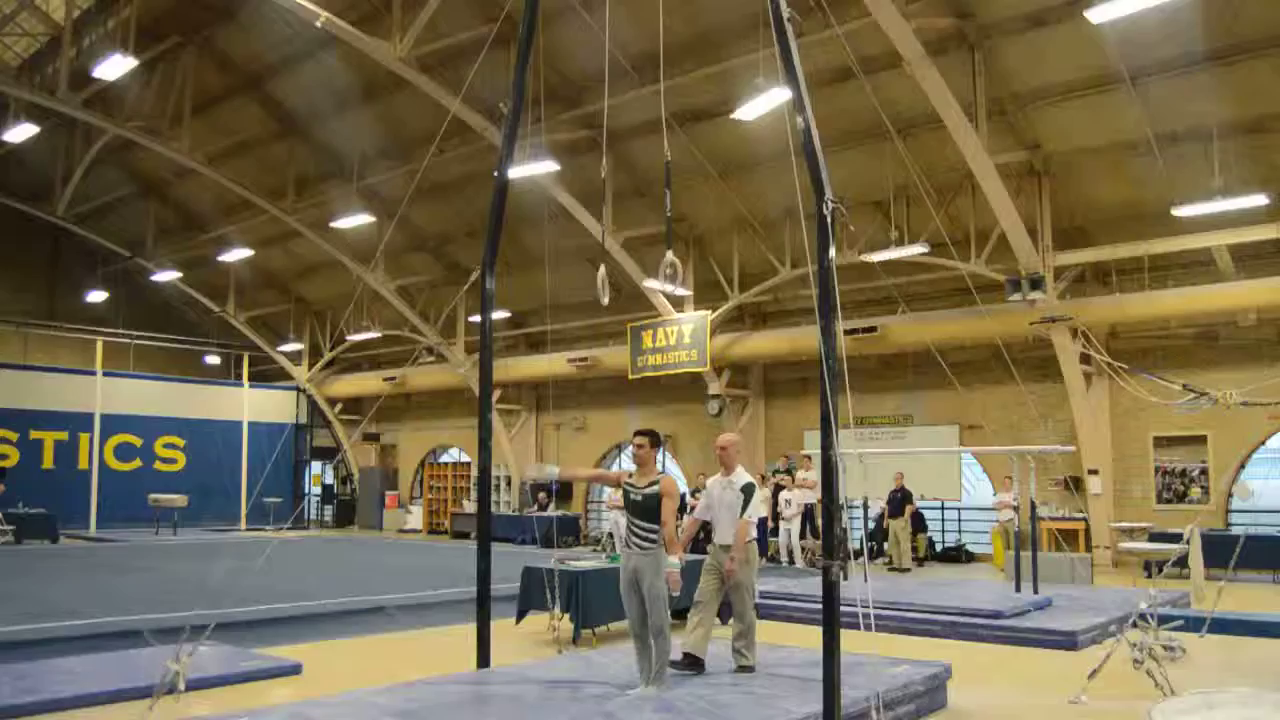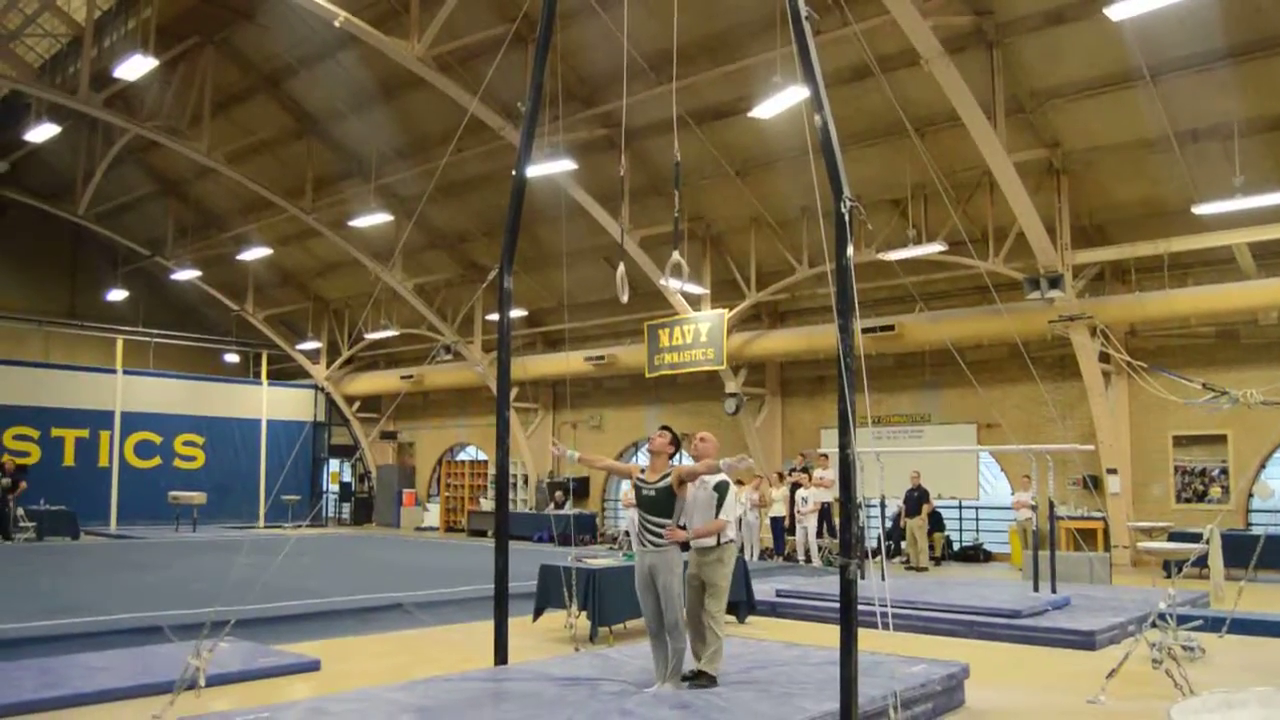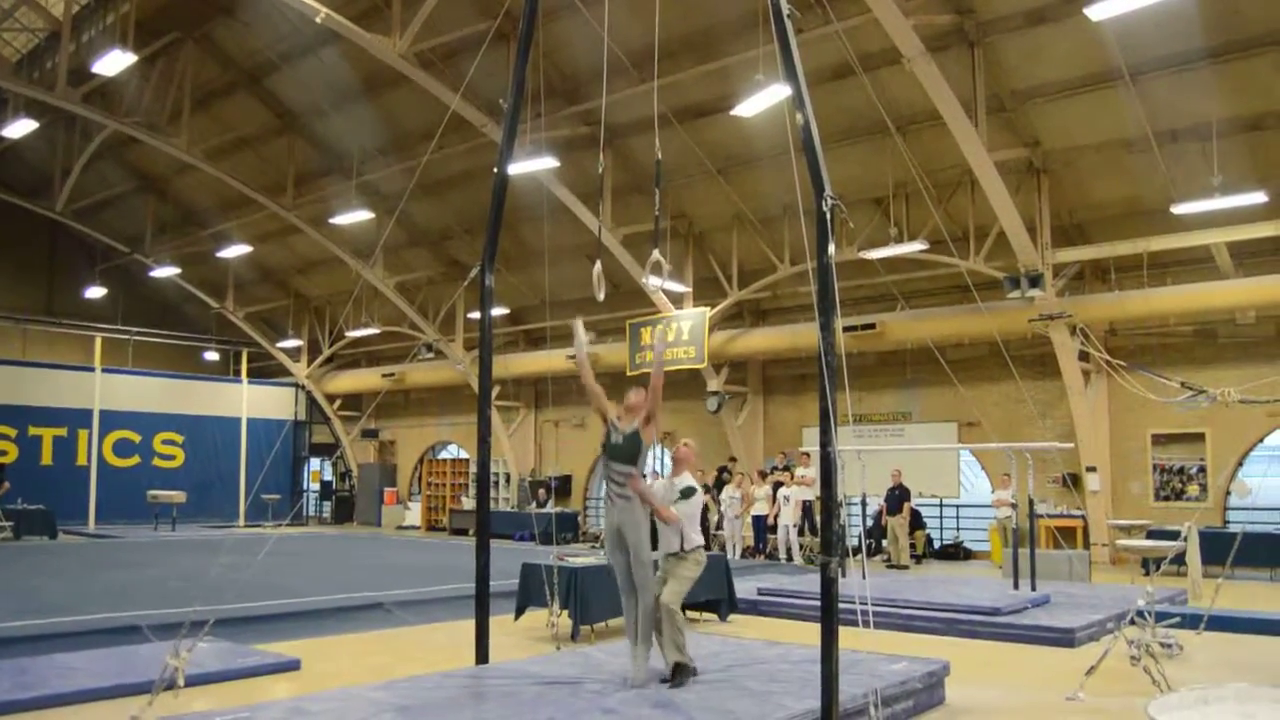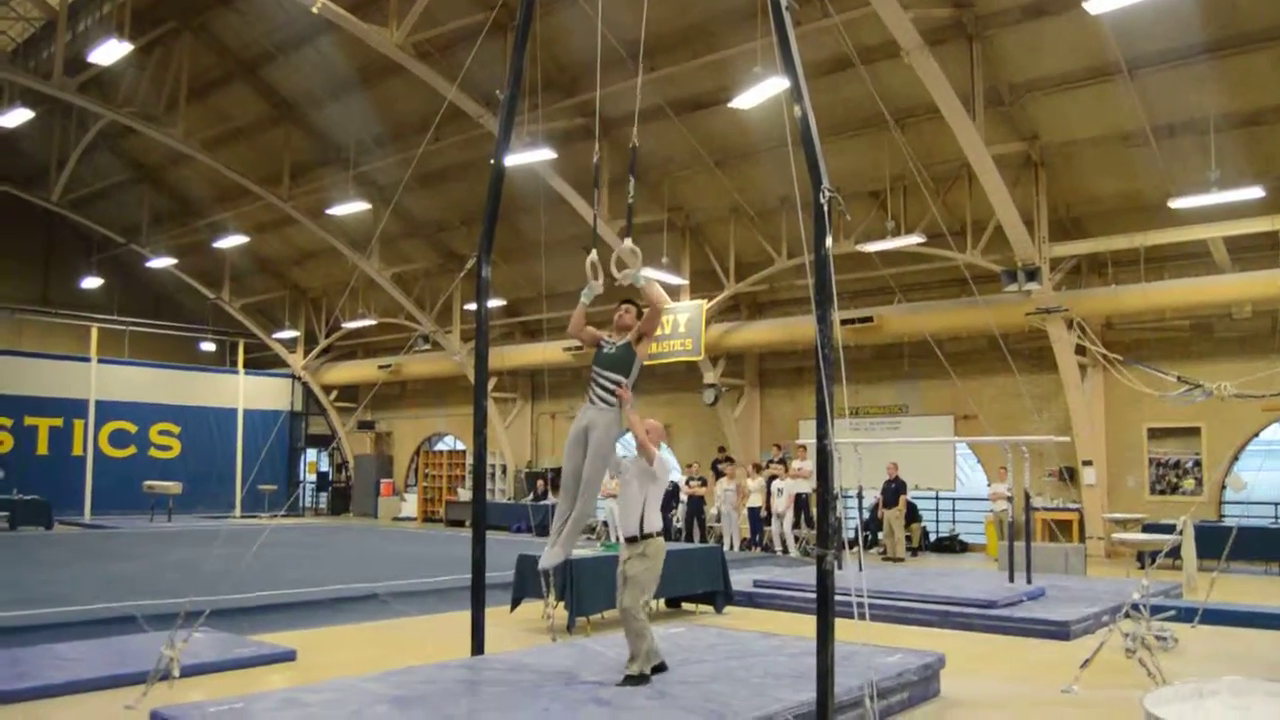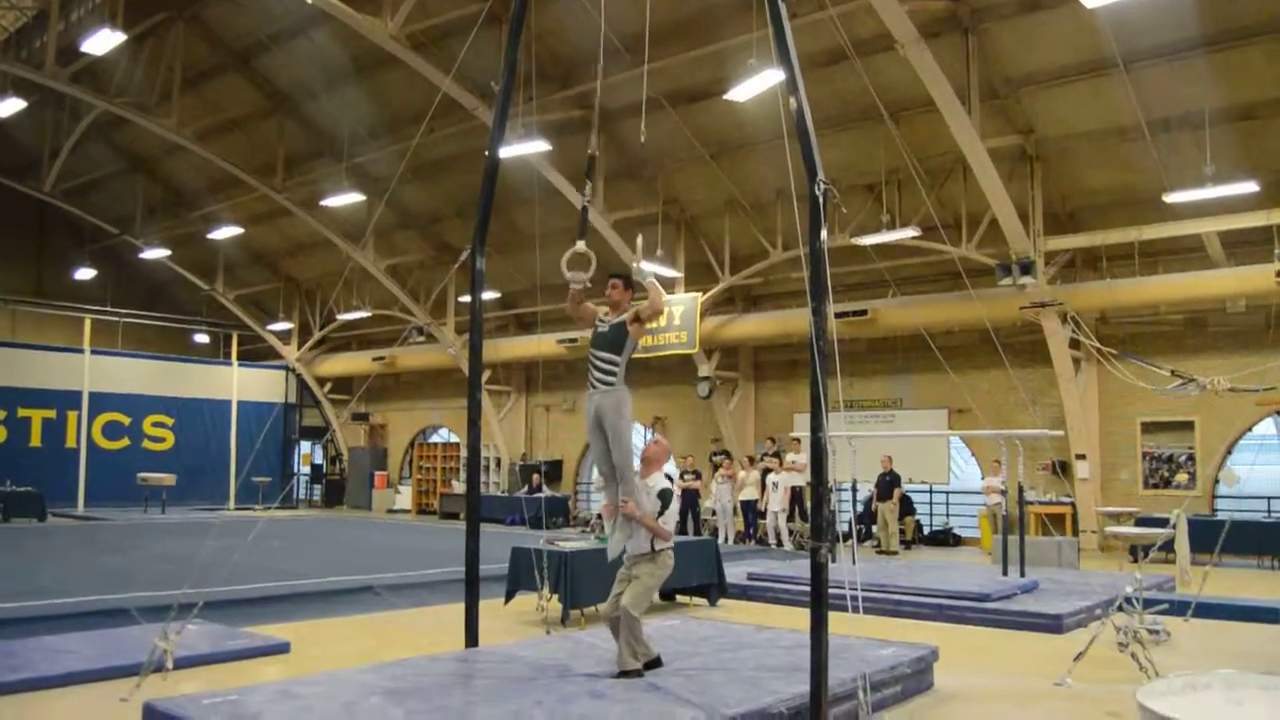
dt=1s
person 1, frame 1
left shoulder: (666, 484)
right shoulder: (625, 478)
left elbow: (669, 525)
right elbow: (590, 475)
left wrist: (673, 564)
right wrist: (553, 472)
left hip: (653, 559)
right hip: (628, 558)
left knee: (658, 626)
right knee: (636, 627)
left ankle: (657, 683)
right ankle: (645, 680)
person 1, frame 2
left shoulder: (677, 474)
right shoulder: (635, 472)
left elbow: (702, 467)
right elbow: (601, 463)
left wrist: (724, 464)
right wrist: (570, 455)
left hip: (666, 556)
right hip: (642, 556)
left knee: (673, 623)
right knee: (652, 625)
left ankle: (673, 680)
right ankle: (660, 678)
person 1, frame 3
left shoulder: (647, 422)
right shoulder: (611, 417)
left elbow: (656, 384)
right elbow: (589, 384)
left wrist: (658, 350)
right wrist: (581, 350)
left hip: (634, 511)
right hip: (612, 511)
left knee: (642, 583)
right knee: (625, 585)
left ankle: (644, 648)
right ankle: (636, 647)
person 1, frame 4
left shoulder: (640, 338)
right shoulder: (601, 338)
left elbow: (657, 306)
right elbow: (573, 330)
left wrist: (640, 280)
right wrist: (587, 297)
left hip: (609, 417)
right hip: (585, 414)
left knee: (589, 484)
right knee: (569, 481)
left ankle: (565, 544)
right ankle: (554, 541)
person 1, frame 5
left shoulder: (635, 315)
right shoulder: (600, 314)
left elbow: (658, 308)
right elbow: (572, 311)
left wrist: (647, 278)
right wrist: (576, 286)
left hip: (615, 397)
right hip: (592, 398)
left knee: (622, 464)
right knee: (604, 468)
left ankle: (626, 524)
right ankle: (616, 523)
person 2, frame 1
left shoulder: (747, 484)
right shoulder: (712, 483)
left elbow: (745, 523)
right elbow: (698, 517)
left wrist: (733, 558)
right wrist: (679, 545)
left hip: (741, 551)
right hip: (717, 550)
left knee: (743, 609)
right knee: (703, 601)
left ankle: (745, 660)
right ankle: (694, 655)
person 2, frame 2
left shoulder: (721, 483)
right shoulder: (687, 482)
left elbow: (721, 524)
right elbow: (678, 516)
left wrist: (687, 535)
left hip: (719, 552)
right hip: (696, 553)
left knee: (713, 612)
right knee: (694, 612)
left ankle: (709, 672)
right ankle: (701, 666)
person 2, frame 3
left shoulder: (691, 489)
right shoulder: (660, 486)
left elbow: (671, 517)
left hip: (690, 557)
right hip: (667, 558)
left knee: (668, 602)
right knee: (657, 611)
left ankle: (679, 664)
right ankle: (681, 663)
person 2, frame 4
left shoulder: (657, 462)
right shoulder: (628, 465)
left elbow: (644, 443)
left wrist: (627, 406)
left hip: (647, 547)
right hip: (628, 546)
left knee: (634, 607)
right knee: (626, 608)
left ankle: (639, 669)
right ankle: (652, 660)
person 2, frame 5
left shoulder: (664, 490)
left elbow: (667, 533)
right elbow: (620, 517)
left wrist: (636, 515)
right wrist: (613, 512)
left hip: (656, 559)
right hip: (632, 558)
left knee: (629, 607)
right knee: (611, 611)
left ankle: (631, 665)
right ankle: (647, 657)
